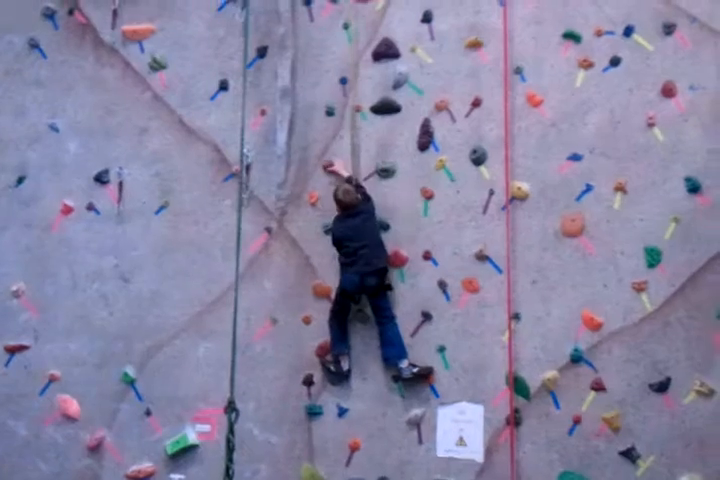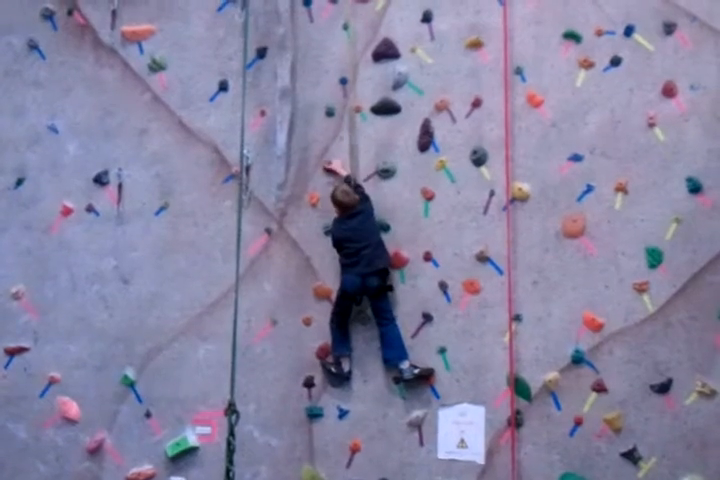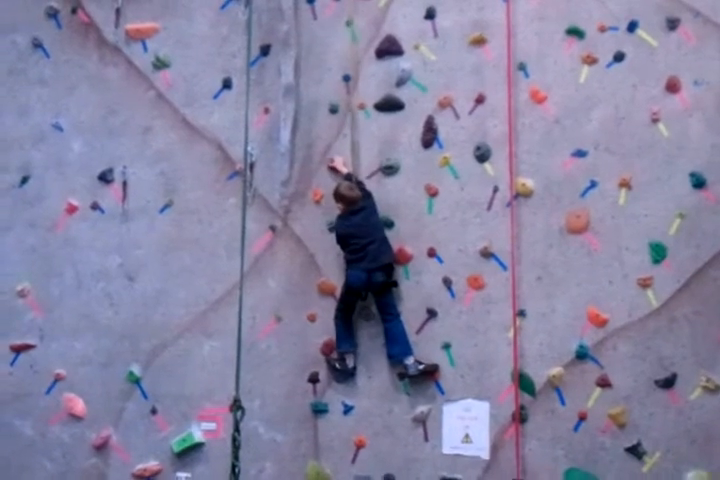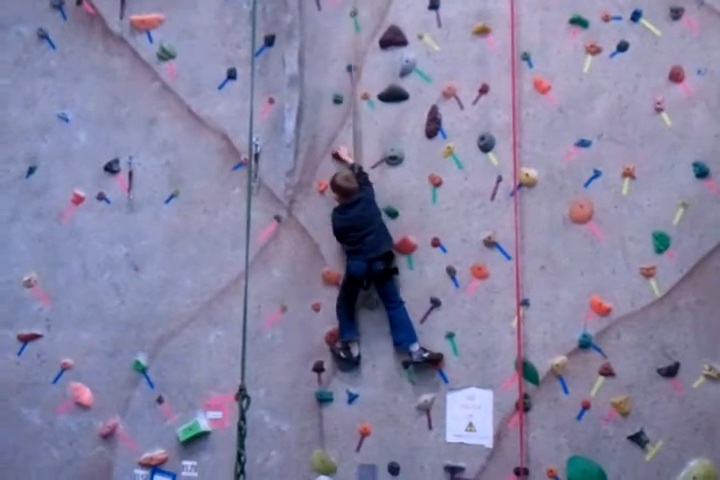
dt=0.5s
person 1, frame 1
left shoulder: (337, 225)
right shoulder: (368, 209)
right elbow: (360, 188)
right wrist: (342, 173)
left hip: (350, 277)
right hip: (375, 275)
left knee: (337, 318)
right knee: (386, 319)
left ankle: (341, 363)
right ankle: (403, 365)
person 1, frame 2
left shoulder: (337, 227)
right shoulder: (367, 210)
right elbow: (358, 187)
right wrist: (341, 170)
left hip: (351, 278)
right hip: (375, 276)
left knee: (339, 320)
right knee: (386, 321)
left ankle: (342, 363)
right ankle: (404, 366)
person 1, frame 3
left shoulder: (341, 223)
right shoulder: (369, 206)
right elbow: (359, 184)
right wrist: (342, 168)
left hip: (356, 274)
right hip: (380, 272)
left knee: (343, 316)
right knee: (390, 317)
left ankle: (347, 360)
right ankle: (408, 362)
person 1, frame 4
left shoulder: (338, 215)
right shoulder: (367, 196)
right elbow: (362, 175)
right wrist: (347, 159)
left hip: (356, 263)
right hip: (381, 260)
left knee: (345, 305)
right knee: (394, 304)
left ankle: (351, 348)
right ankle: (415, 349)
